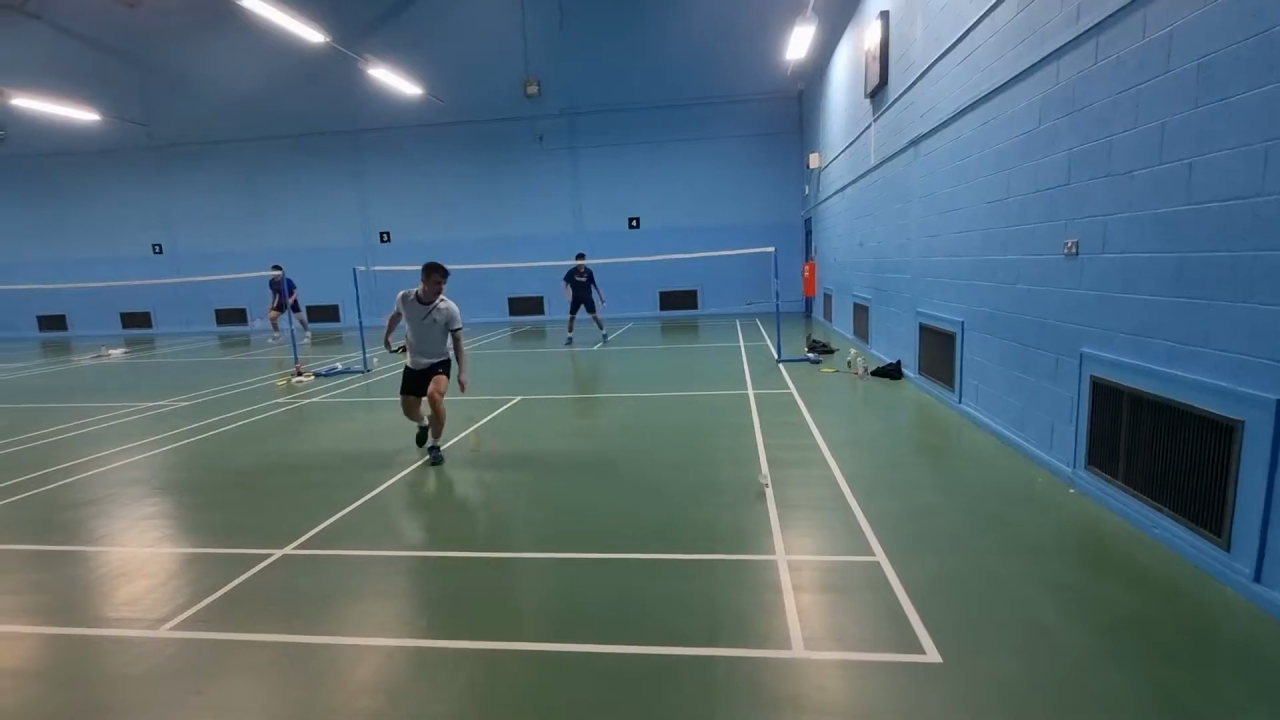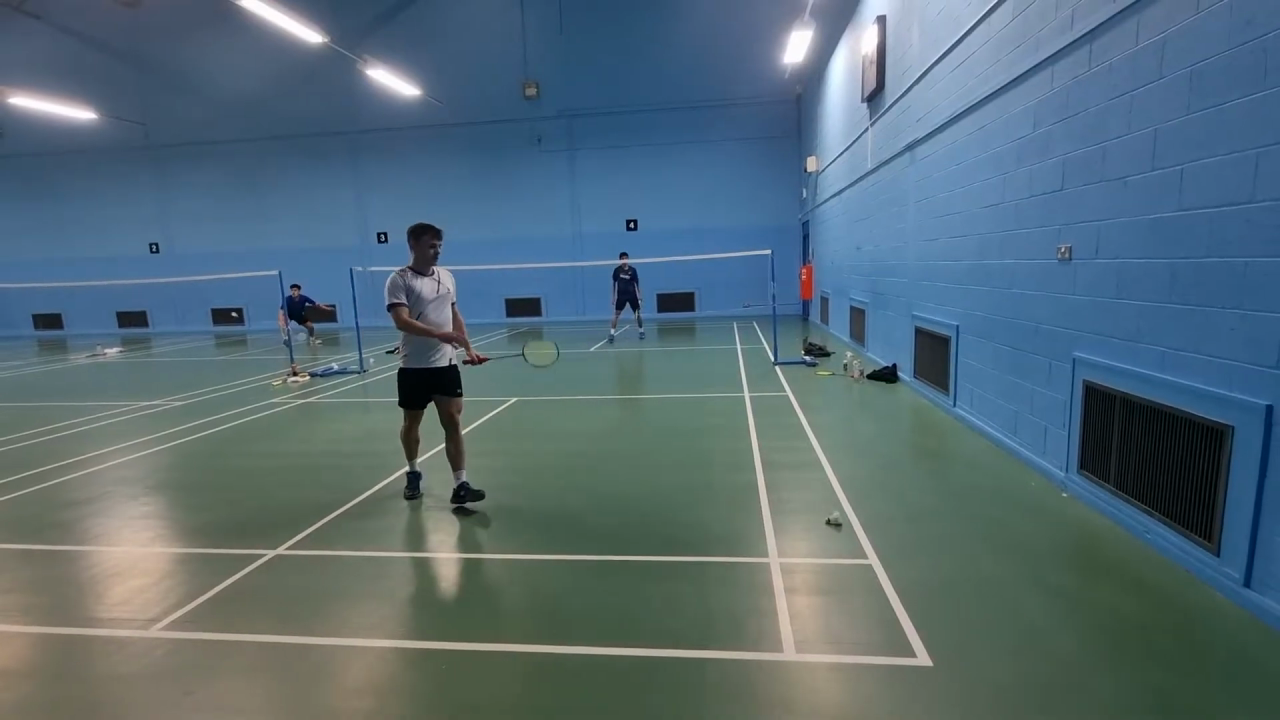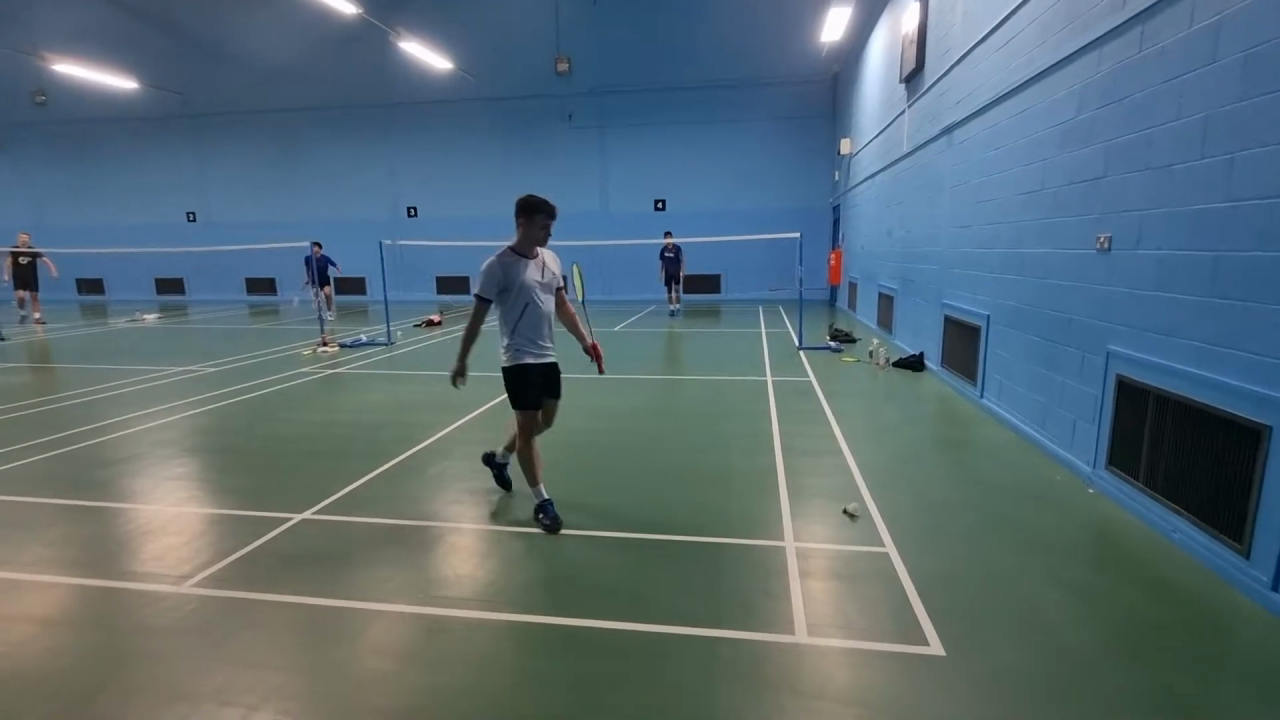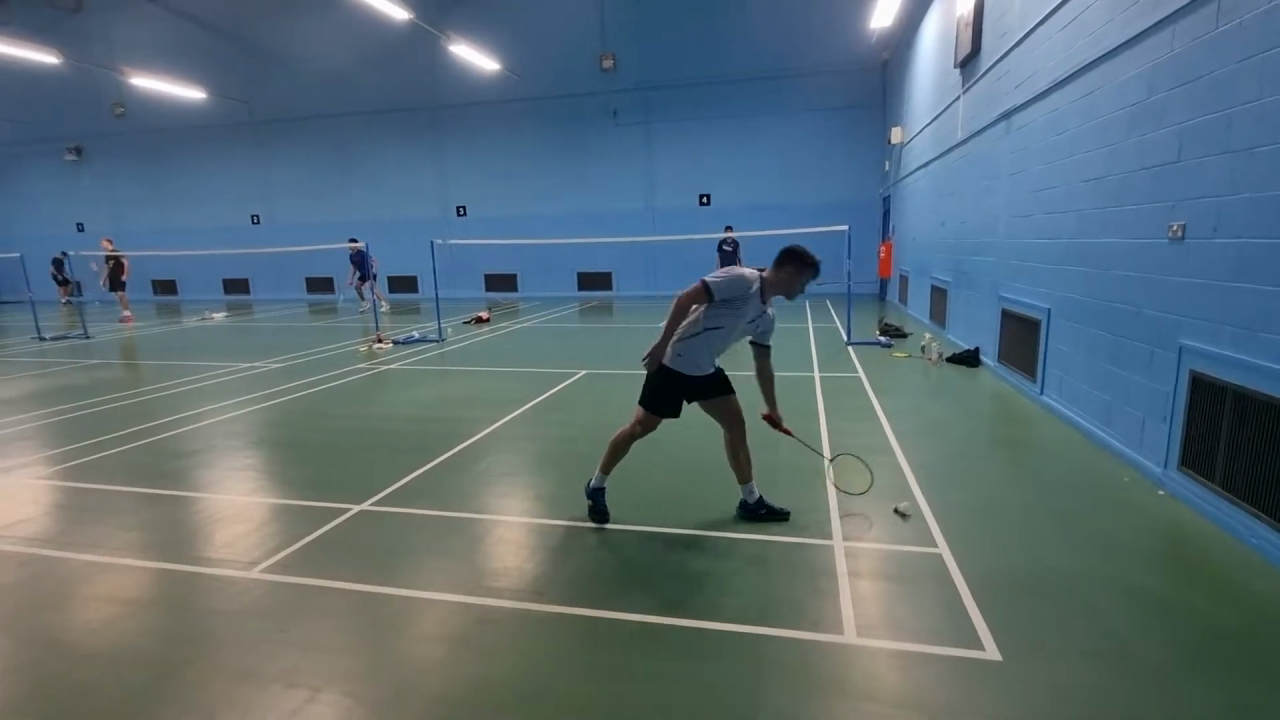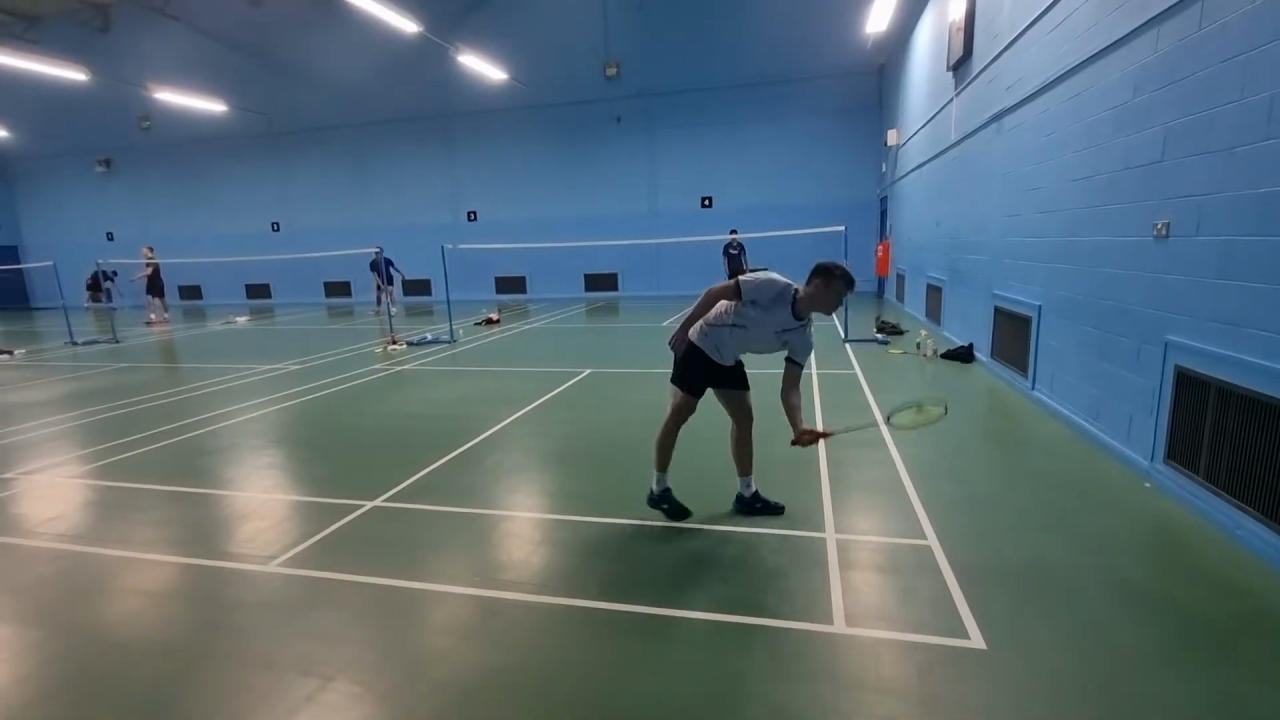
dt=0.7s
person 1, frame 1
left shoulder: (449, 308)
right shoulder: (404, 298)
left elbow: (458, 342)
right elbow: (396, 316)
left wrist: (462, 373)
right wrist: (387, 335)
left hip: (439, 363)
right hip: (414, 366)
left knee: (435, 396)
right knee: (409, 410)
left ankle: (434, 446)
right ankle: (423, 424)
person 1, frame 2
left shoulder: (447, 278)
right shoulder: (399, 280)
right elbow: (401, 321)
left wrist: (468, 349)
right wrist: (439, 334)
left hip: (446, 364)
right hip: (413, 367)
left knee: (453, 422)
right knee: (411, 422)
left ankle: (461, 486)
right ankle: (413, 473)
person 1, frame 3
left shoulder: (552, 259)
right shoulder: (498, 265)
left elbow: (562, 306)
right elbow: (477, 317)
left wrist: (585, 340)
right wrist: (462, 360)
left hip: (548, 357)
right hip: (519, 361)
left knee: (544, 421)
right knee: (527, 426)
left ankle: (498, 457)
right ankle: (542, 501)
person 1, frame 4
left shoulder: (765, 314)
right shoulder: (741, 280)
left elbow: (763, 364)
right elbow: (685, 298)
left wrist: (772, 408)
right wrist: (663, 343)
left hip: (706, 370)
right hip: (674, 362)
left knee: (735, 422)
right knee: (640, 427)
left ankle: (751, 501)
right ankle: (597, 486)
person 1, frame 5
left shoulder: (803, 335)
right shoulder: (771, 285)
left elbow: (790, 389)
right elbow: (715, 293)
left wrist: (799, 429)
right wrist: (683, 328)
left hip: (727, 360)
right hip: (699, 347)
left knee: (744, 418)
right knee: (678, 416)
left ankle: (747, 494)
right ankle: (659, 489)
